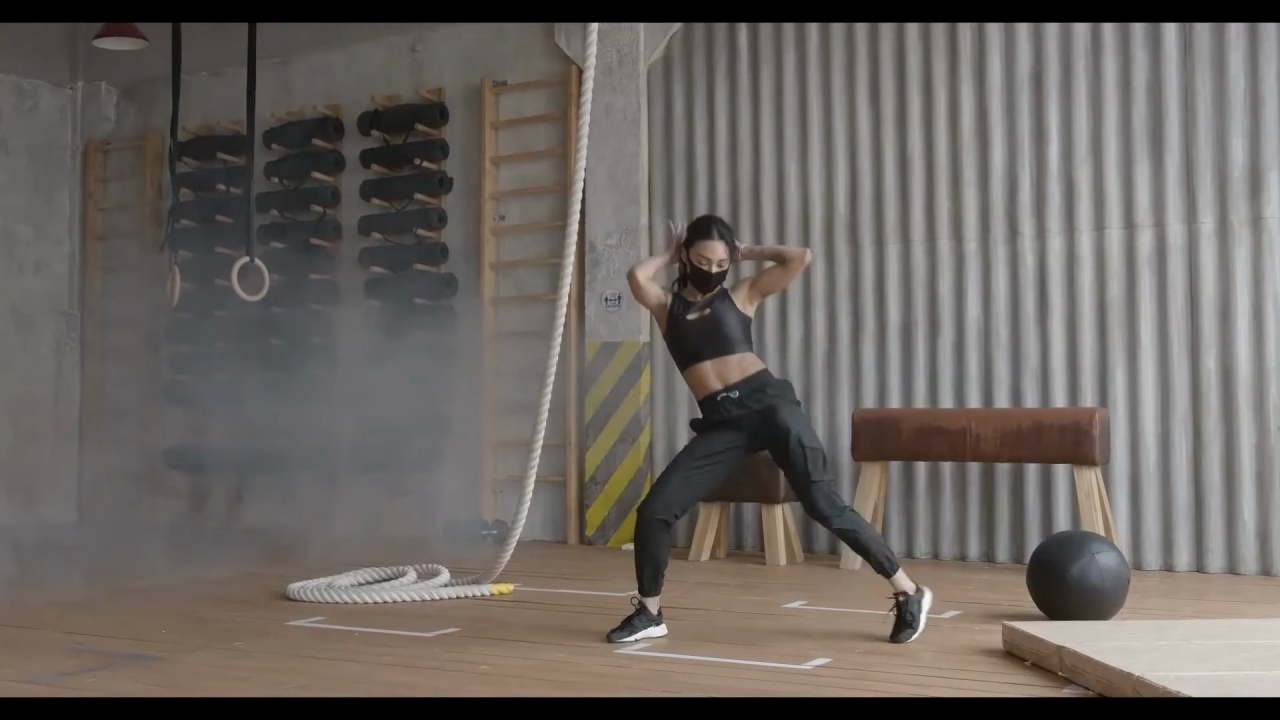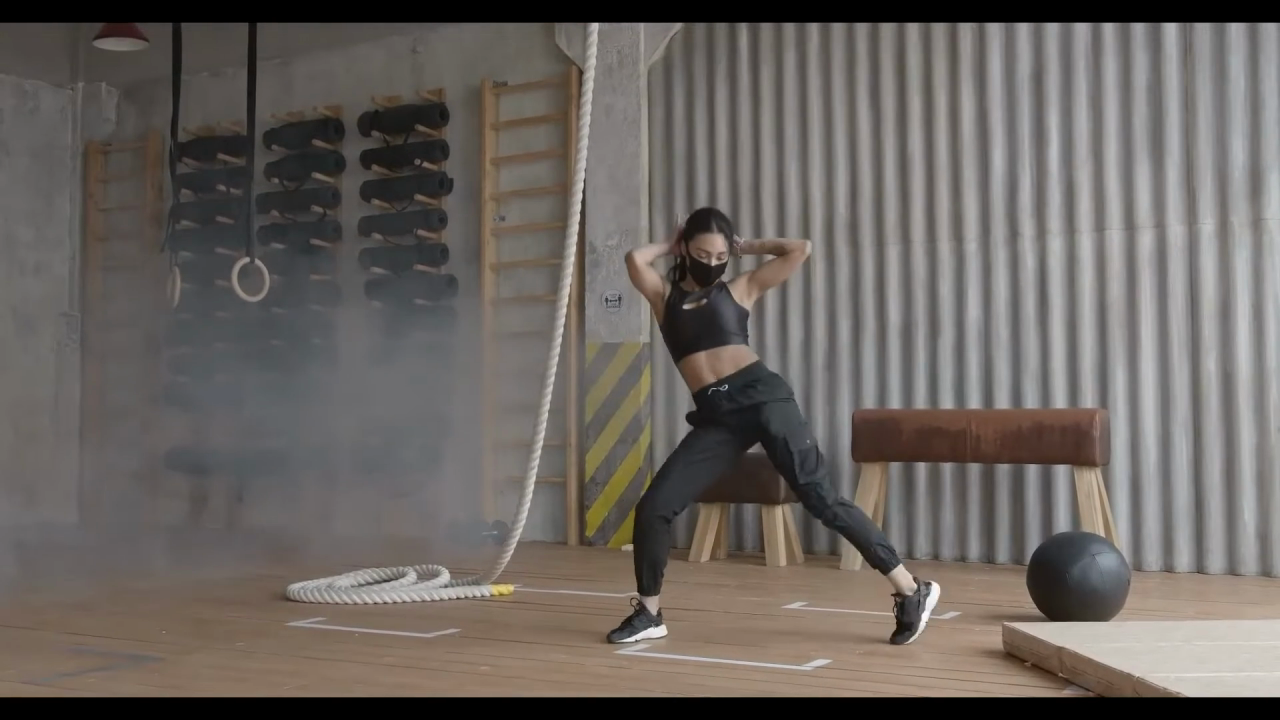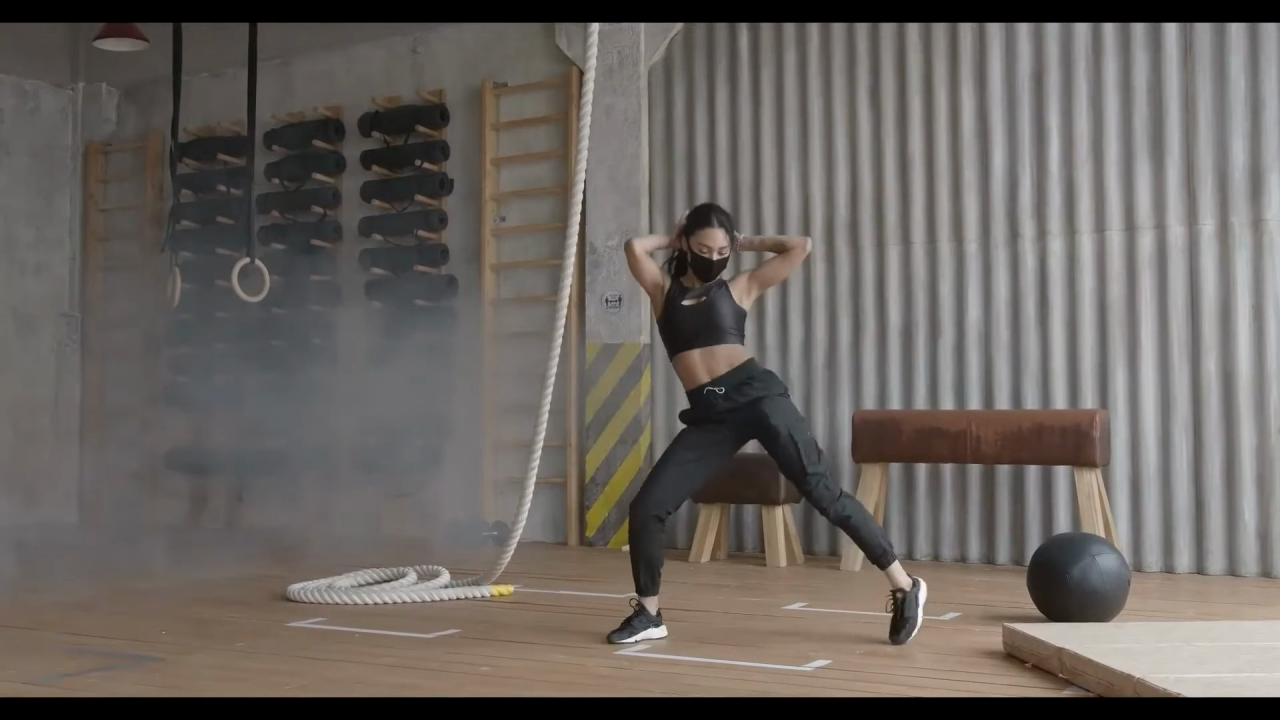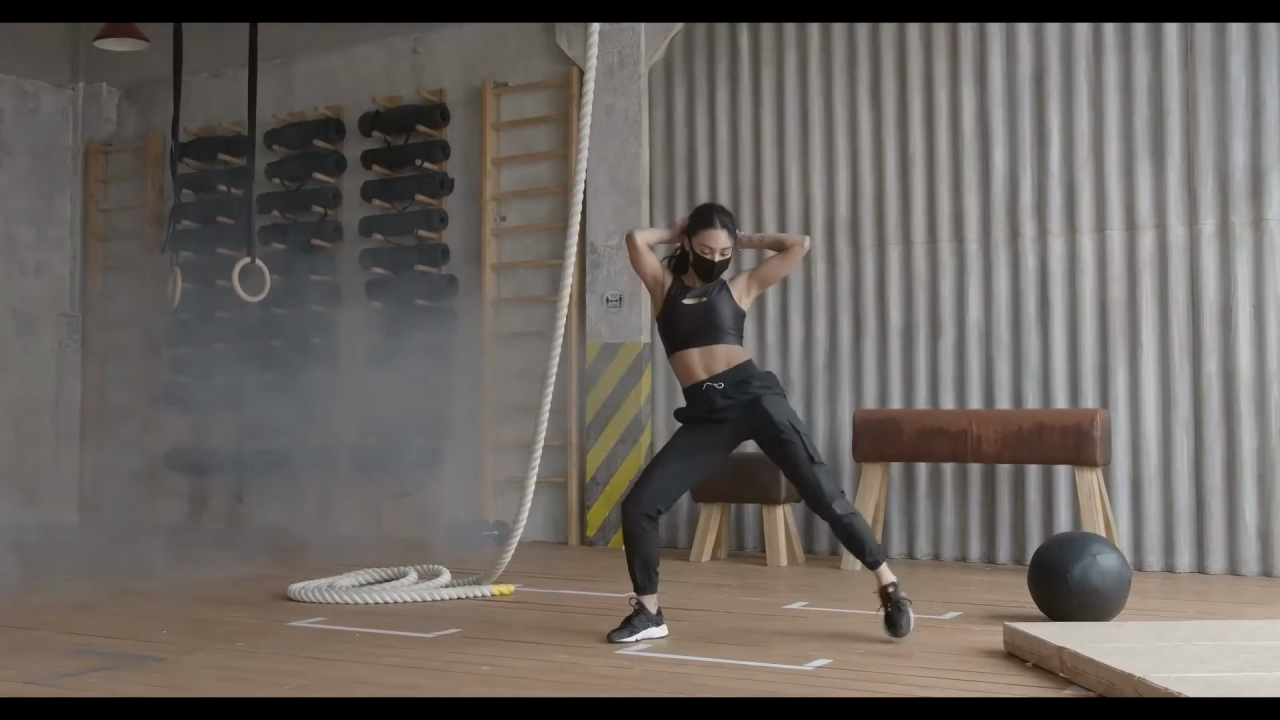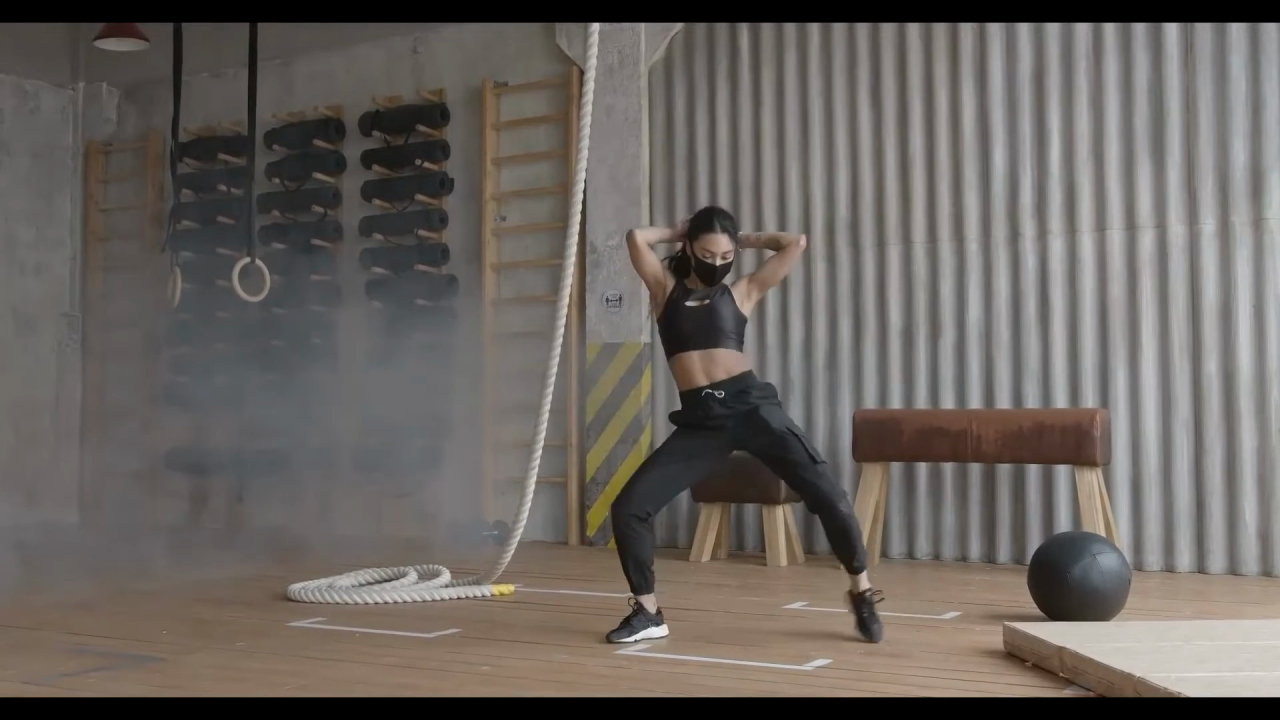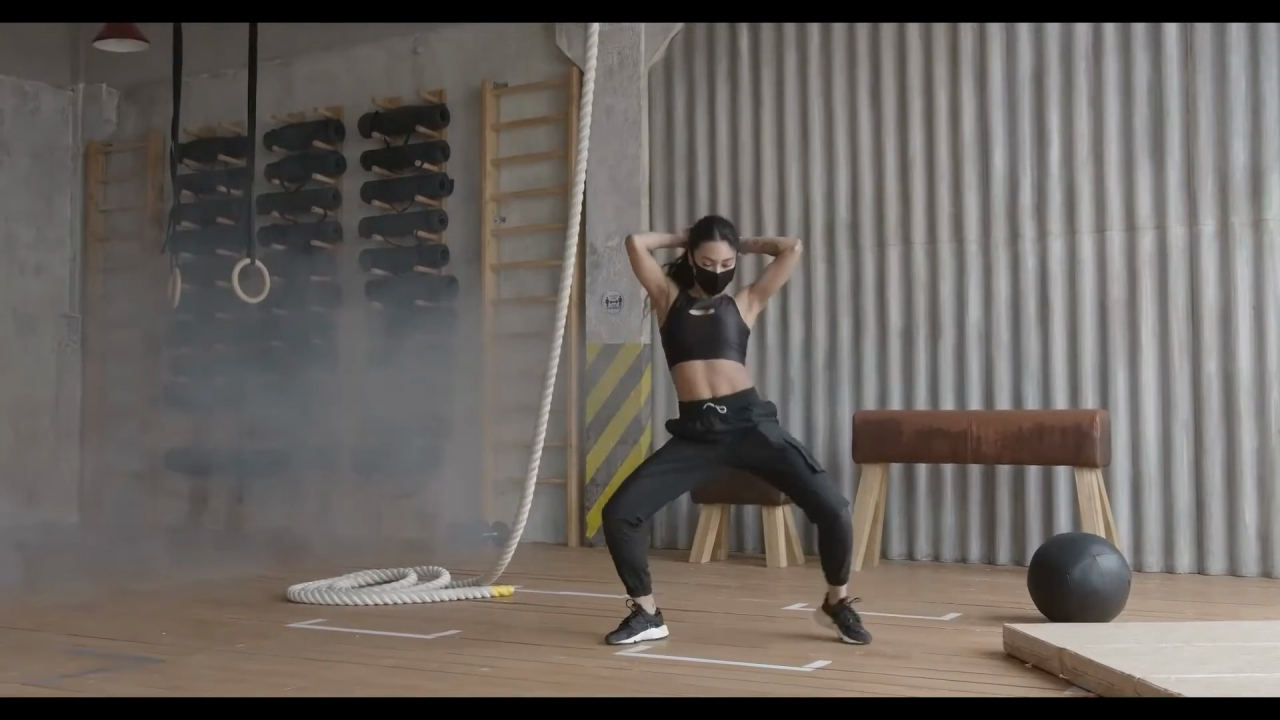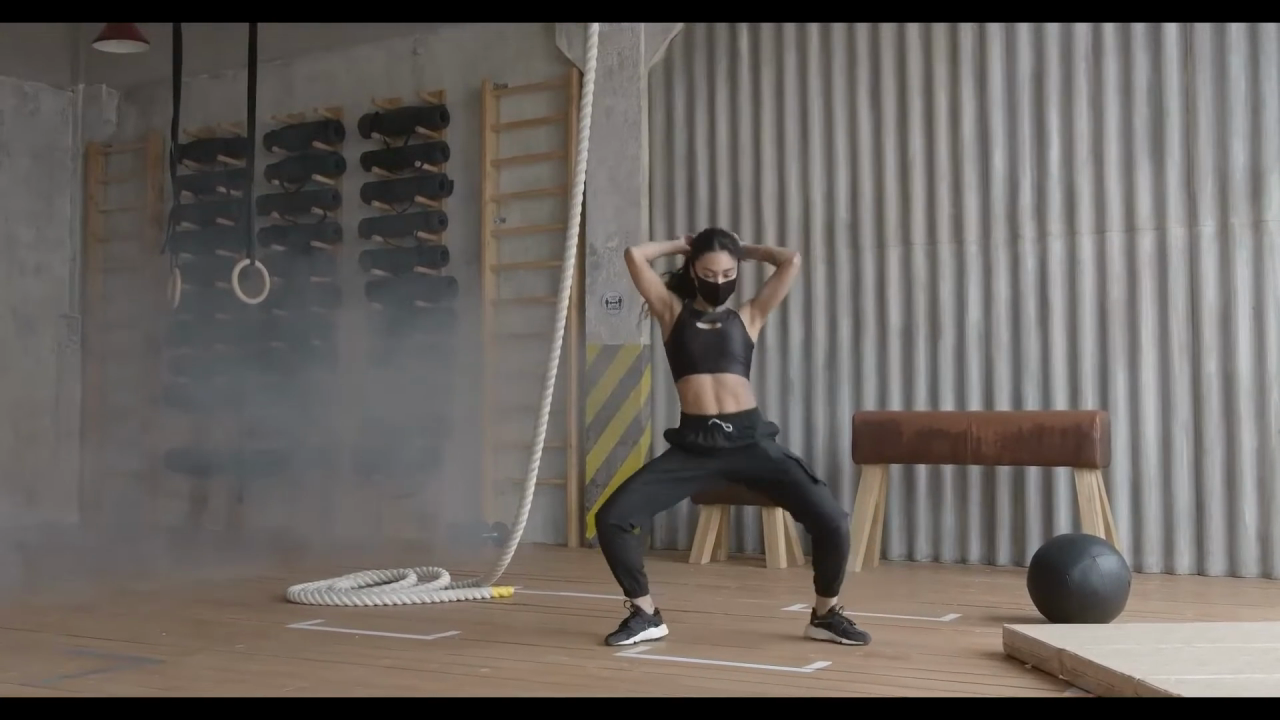
dt=0.1s
person 1, frame 1
left shoulder: (741, 295)
right shoulder: (666, 305)
left elbow: (800, 257)
right elbow: (636, 277)
left wrist: (749, 254)
right wrist: (670, 255)
left hip: (770, 404)
right hip: (721, 424)
left knee: (823, 505)
right knee: (653, 511)
left ankle: (907, 591)
right ankle: (649, 611)
person 1, frame 2
left shoulder: (739, 289)
right shoulder: (664, 296)
left elbow: (800, 249)
right elbow: (634, 259)
left wrist: (747, 246)
right wrist: (672, 246)
left hip: (762, 397)
right hip: (715, 417)
left knee: (820, 498)
right knee: (652, 509)
left ankle: (910, 589)
right ankle: (649, 612)
person 1, frame 3
left shoulder: (739, 287)
right shoulder: (663, 290)
left elbow: (800, 246)
right elbow: (633, 248)
left wrist: (747, 243)
right wrist: (672, 239)
left hip: (756, 395)
right hip: (708, 415)
left knee: (821, 491)
right knee: (645, 508)
left ankle: (903, 585)
right ankle: (648, 613)
person 1, frame 4
left shoulder: (739, 288)
right shoulder: (664, 287)
left elbow: (800, 245)
right elbow: (636, 240)
left wrist: (748, 239)
right wrist: (679, 235)
left hip: (754, 397)
right hip: (705, 415)
left knee: (823, 493)
right knee: (637, 506)
left ankle: (889, 585)
right ankle: (647, 610)
person 1, frame 5
left shoulder: (742, 292)
right shoulder: (665, 288)
left elbow: (796, 243)
right elbow: (636, 238)
left wrist: (743, 240)
right wrist: (680, 233)
left hip: (750, 404)
right hip: (699, 420)
left knee: (827, 495)
right knee: (628, 508)
left ankle: (861, 590)
right ankle: (648, 611)
person 1, frame 6
left shoulder: (744, 303)
right shoulder: (670, 299)
left elbow: (792, 250)
right elbow: (635, 244)
left wrist: (744, 243)
right wrist: (682, 239)
left hip: (750, 423)
right hip: (695, 433)
left knee: (832, 507)
right knee: (619, 513)
left ankle: (836, 601)
right ankle: (647, 613)
person 1, frame 7
left shoulder: (748, 317)
right shoulder: (673, 310)
left elbow: (791, 261)
right elbow: (634, 255)
left wrist: (744, 249)
right wrist: (681, 245)
left hip: (748, 439)
right hip: (694, 446)
left knee: (831, 519)
right knee: (612, 518)
left ankle: (825, 611)
right ankle: (645, 614)
